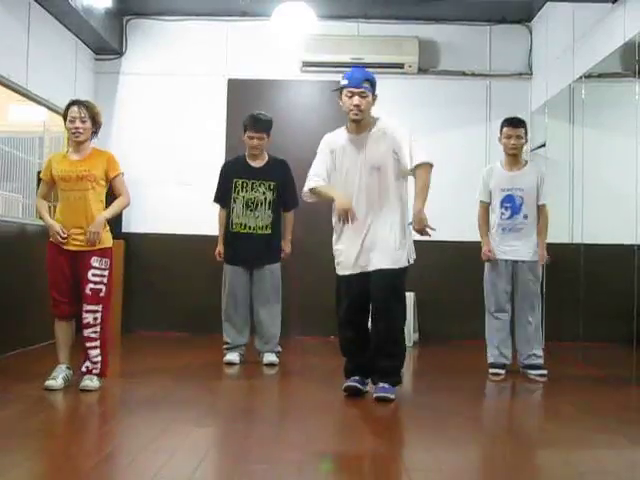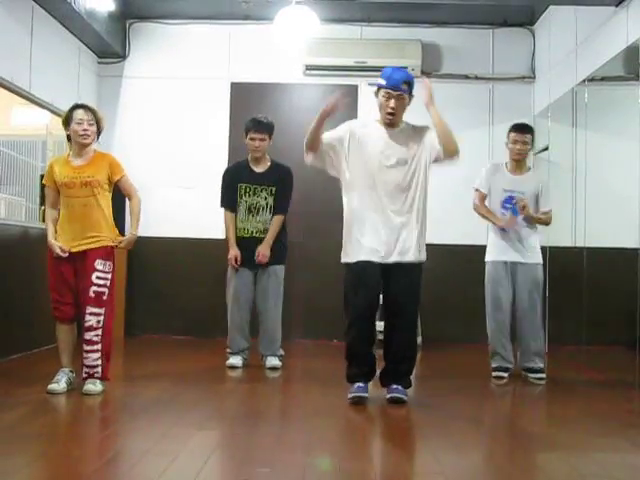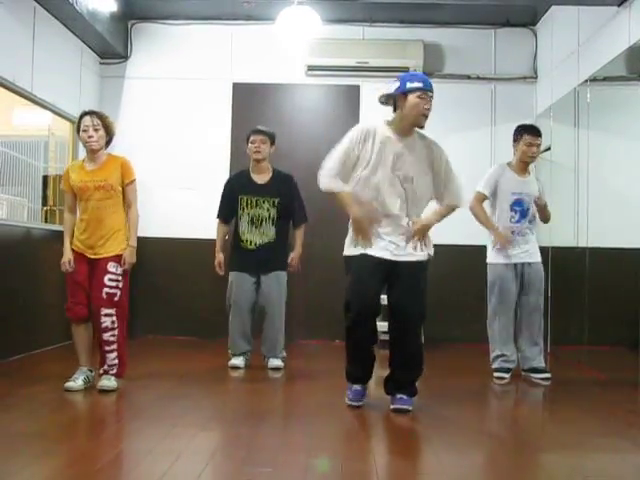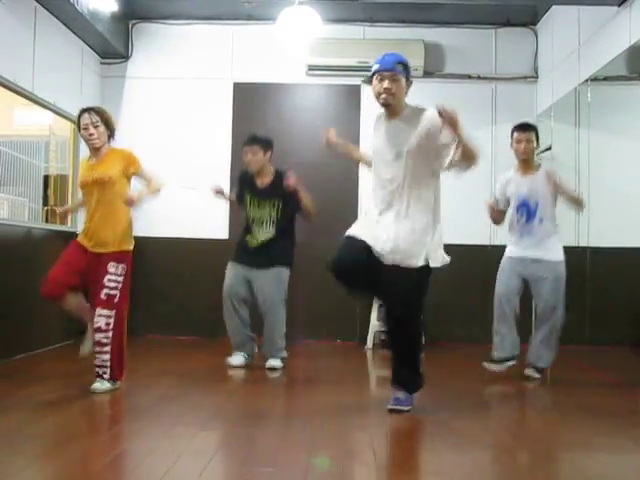
dt=1s
person 1, frame 1
left shoulder: (390, 131)
right shoulder: (331, 142)
left elbow: (423, 163)
right elbow: (312, 186)
left wrist: (419, 209)
right wrist: (333, 195)
left hip: (389, 243)
right hip: (349, 244)
left knee: (388, 312)
right knee: (350, 315)
left ankle: (386, 377)
right ankle: (357, 372)
person 1, frame 2
left shoulder: (422, 136)
right shoulder: (354, 131)
left elbow: (452, 152)
right elbow: (313, 149)
left wrist: (431, 105)
right wrist: (322, 117)
left hip: (407, 245)
right hip: (362, 244)
left knee: (403, 315)
right knee: (360, 312)
left ankle: (397, 379)
right ankle: (359, 378)
person 1, frame 3
left shoulder: (431, 150)
right shoulder: (366, 133)
left elbow: (452, 198)
right elbow: (328, 177)
left wrist: (429, 221)
right wrist: (354, 212)
left hip: (410, 249)
right hip: (366, 245)
left knee: (408, 320)
right knee: (360, 312)
left ankle: (402, 388)
right ankle: (358, 379)
person 1, frame 4
left shoulder: (430, 121)
right shoulder: (378, 124)
left elbow: (468, 161)
left wrist: (456, 129)
right wrist: (345, 148)
left hip: (414, 238)
right hip: (374, 227)
left knee: (404, 317)
right knee: (343, 265)
left ankle: (405, 386)
right ankle: (385, 296)
person 2, frame 1
left shoulder: (105, 158)
right shoulder: (55, 161)
left elbow: (124, 197)
right elbow: (41, 198)
left wrist: (102, 218)
right wrist: (49, 222)
left hip: (95, 245)
right hip: (61, 244)
left knee: (93, 308)
right knee: (62, 307)
left ankle: (93, 370)
right ankle: (63, 367)
person 2, frame 2
left shoulder: (107, 162)
right shoulder: (56, 166)
left elbow: (133, 196)
right elbow: (51, 208)
left wrist: (133, 232)
right wrist: (50, 238)
left hip: (99, 246)
right hip: (64, 248)
left knee: (95, 311)
right knee: (63, 311)
left ankle: (95, 374)
right ankle: (66, 371)
person 2, frame 3
left shoulder: (121, 165)
right shoulder: (71, 171)
left elbow: (131, 208)
right elbow: (69, 212)
left wrist: (132, 245)
right wrist: (66, 248)
left hip: (113, 250)
right hip: (81, 251)
left knee: (107, 310)
right knee: (77, 310)
left ankle: (111, 370)
right ankle: (84, 369)
person 2, frame 4
left shoulder: (124, 157)
right shoulder: (84, 166)
left elbow: (154, 184)
left wrist: (139, 195)
right wrist: (72, 207)
left hip: (116, 246)
right hip: (86, 243)
left knee: (107, 310)
right knee: (53, 286)
left ankle: (109, 375)
right ankle: (93, 325)
person 3, frame 1
left shoulder: (536, 173)
right shoulder: (490, 173)
left elbow: (542, 212)
right elbow: (483, 211)
left wrist: (542, 246)
right wrist: (485, 243)
left hip: (527, 253)
right hip: (498, 253)
left knee: (529, 308)
right knee: (497, 307)
left ankle: (531, 359)
right ankle: (498, 359)
person 3, frame 2
left shoulder: (537, 180)
right shoulder: (493, 170)
left elbow: (547, 218)
right elbow: (477, 203)
left wrist: (530, 214)
right wrist: (497, 220)
left hip: (529, 257)
right hip: (498, 255)
left knee: (529, 310)
right knee: (498, 309)
left ankle: (532, 362)
right ankle: (501, 362)
person 3, frame 3
left shoulder: (535, 181)
right shoulder: (498, 172)
left elbow: (545, 219)
right elbow: (475, 204)
left wrist: (543, 206)
right wrist: (496, 231)
left hip: (531, 256)
right hip: (502, 255)
left knee: (532, 311)
right knee: (501, 309)
left ankle: (533, 363)
right ankle: (502, 361)
person 3, frame 4
left shoulder: (550, 175)
right shoulder: (506, 180)
left elbow: (579, 205)
right elbow: (498, 219)
left wrist: (561, 188)
right wrist: (493, 211)
left hip: (548, 256)
right hip: (516, 254)
left knee: (550, 309)
right knee: (504, 296)
left ankle: (538, 360)
right ankle: (504, 353)
person 4, frame 1
left shoulder: (280, 168)
right shoulder: (230, 168)
left elbow: (289, 208)
right elbow: (223, 208)
left wrist: (287, 240)
right wrist: (220, 241)
left hip: (268, 248)
right hip: (236, 247)
left knee: (268, 300)
right knee: (234, 299)
left ankle: (269, 348)
right ankle: (234, 346)
person 4, frame 2
left shoulder: (283, 173)
right shoulder: (233, 172)
left elbow: (280, 214)
right elbow: (229, 212)
left wrist: (266, 245)
right wrist: (232, 246)
left hip: (272, 252)
right hip: (241, 250)
left knee: (271, 304)
right knee: (238, 302)
left ankle: (271, 352)
right ankle: (237, 351)
person 4, frame 3
left shoulder: (285, 182)
right shoulder: (235, 182)
left elbow: (299, 221)
right elbow: (224, 220)
left wrist: (297, 250)
right wrist: (219, 250)
left hip: (275, 260)
right hip: (242, 259)
left knee: (274, 307)
right knee: (239, 306)
left ankle: (274, 353)
right ankle: (239, 352)
person 4, frame 4
left shoulder: (287, 183)
right shoulder: (244, 179)
left elbow: (309, 212)
left wrist: (298, 188)
right wrist: (226, 196)
left hip: (276, 260)
right hip: (245, 256)
left knee: (272, 303)
right knee: (232, 294)
left ankle: (275, 354)
right ankle: (242, 349)
